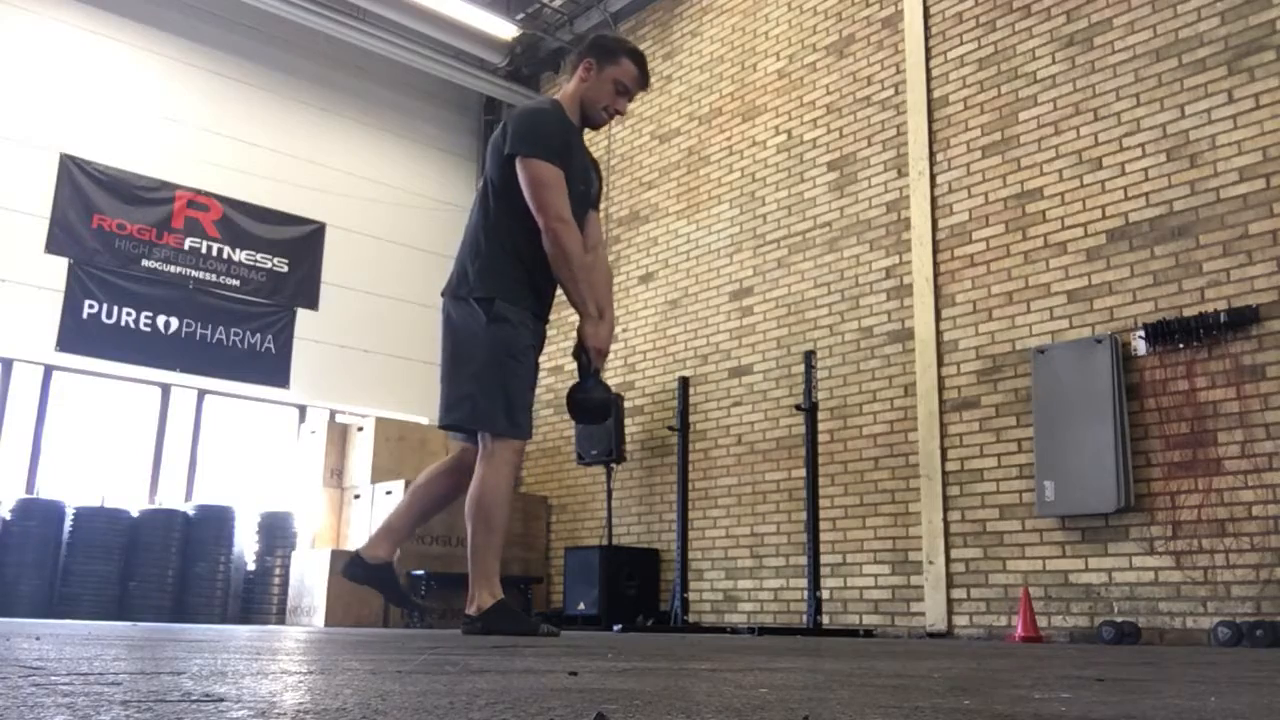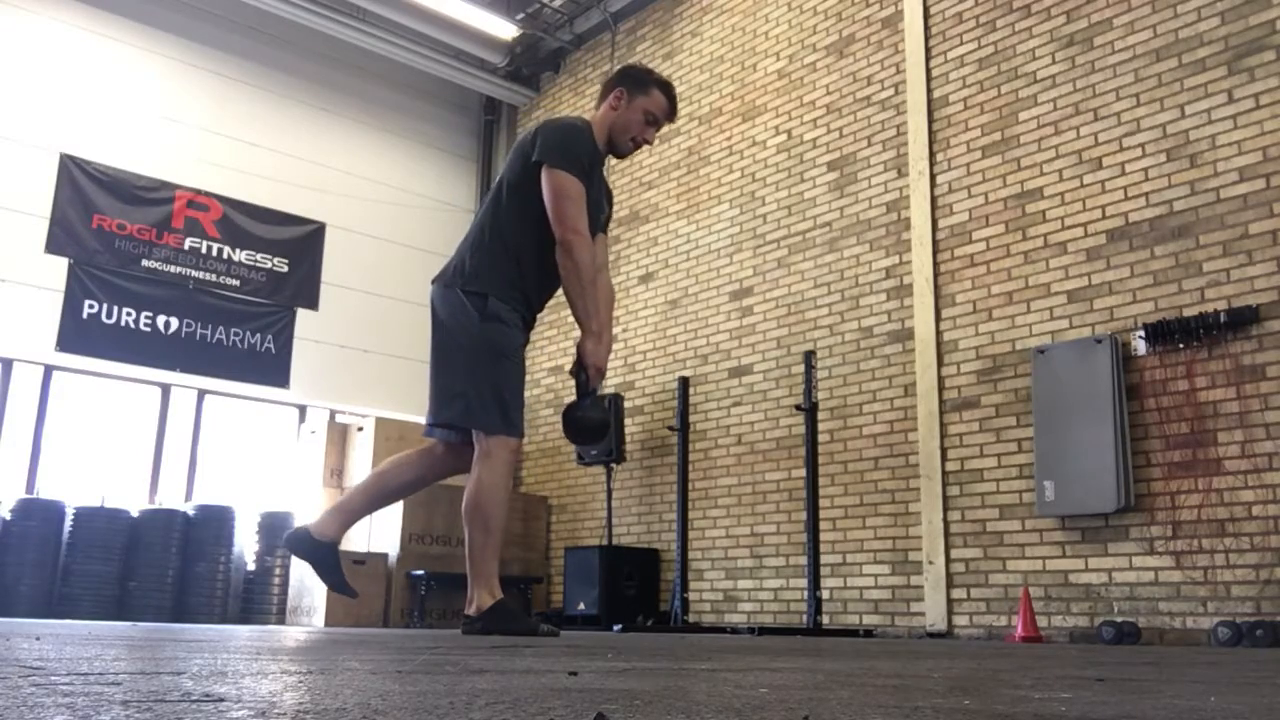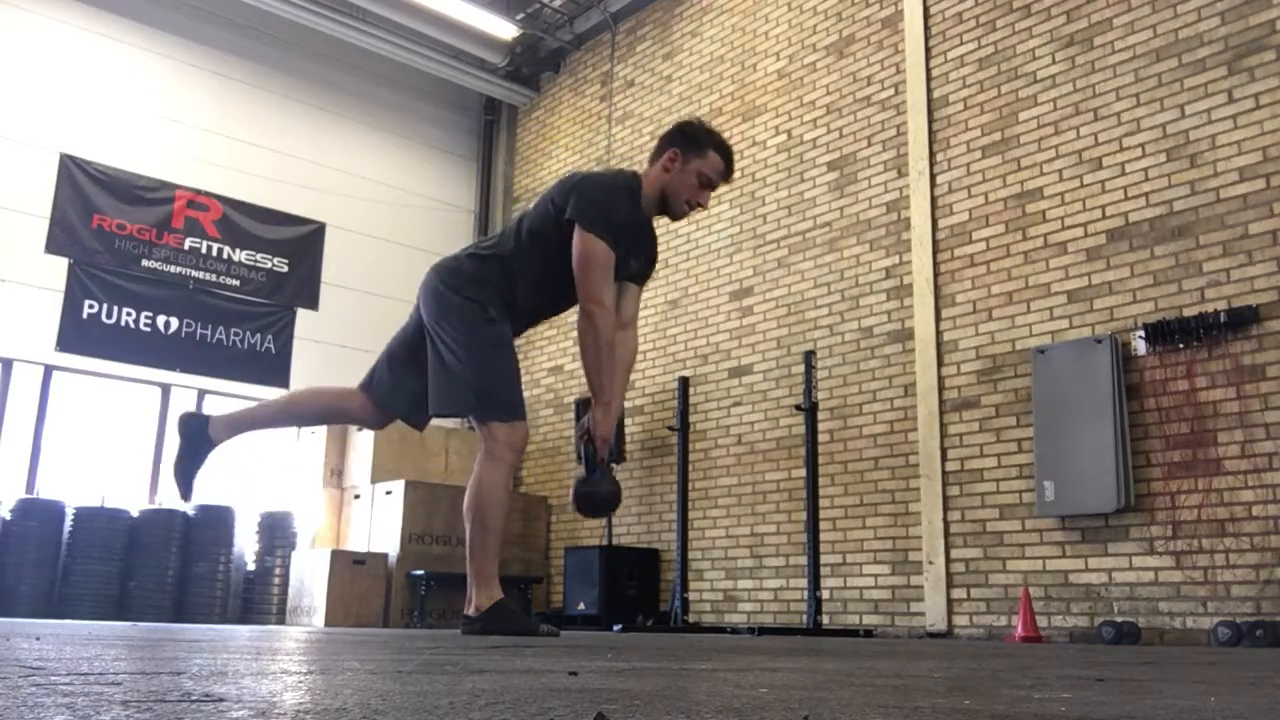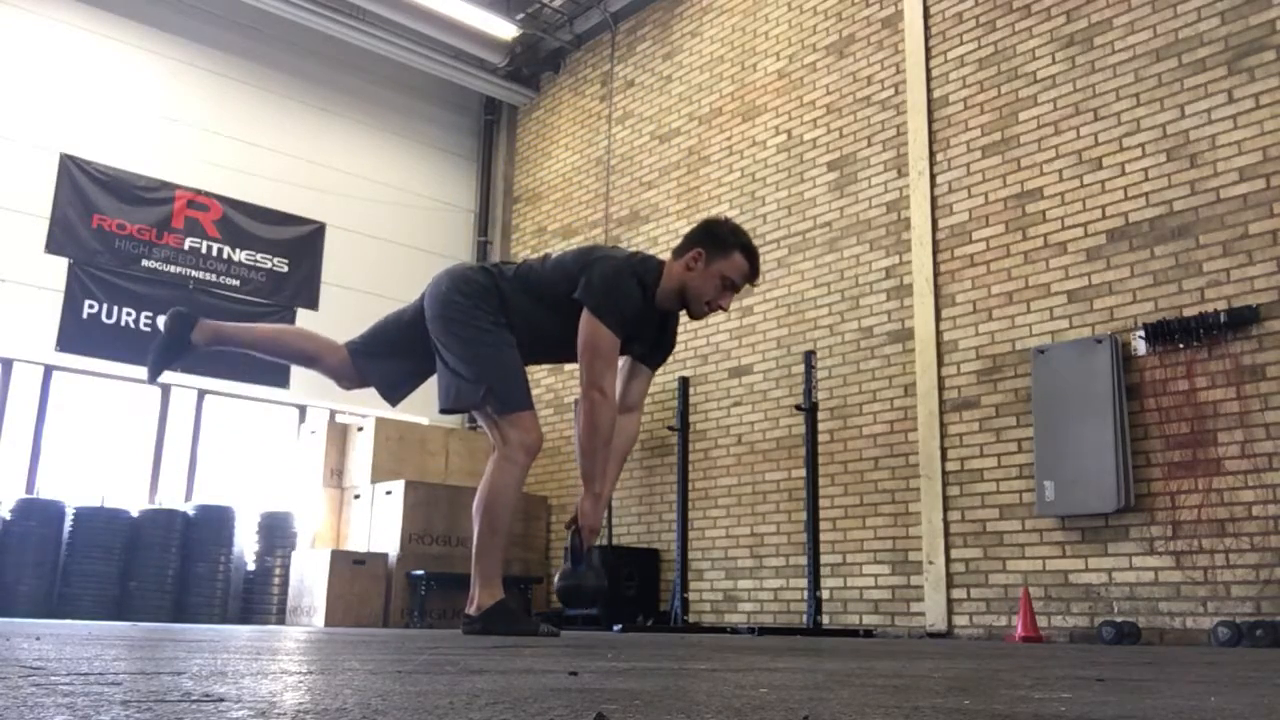
dt=1s
person 1, frame 1
left shoulder: (585, 164)
right shoulder: (536, 123)
left elbow: (593, 251)
right elbow: (555, 229)
left wrist: (605, 324)
right wrist: (589, 318)
left hip: (513, 311)
right hip: (493, 302)
left knee: (482, 450)
right knee: (503, 446)
left ankle: (375, 552)
right ankle: (485, 603)
person 1, frame 2
left shoulder: (599, 186)
right shoulder: (565, 137)
left elbow: (598, 272)
right elbow: (570, 242)
left wrist: (604, 344)
right wrist: (591, 336)
left hip: (491, 307)
right hip: (479, 297)
left knee: (457, 447)
right knee: (498, 444)
left ankle: (322, 531)
right ankle: (484, 603)
person 1, frame 3
left shoulder: (644, 243)
right shoulder: (604, 196)
left elbow: (623, 329)
right elbow: (594, 309)
left wrist: (611, 408)
right wrist: (602, 409)
left hip: (459, 301)
right hip: (465, 294)
left knee: (369, 407)
right knee: (506, 438)
left ankle: (211, 429)
right ankle: (484, 602)
person 1, frame 4
left shoulder: (660, 326)
right shoulder: (620, 280)
left elbow: (627, 412)
right elbow: (596, 395)
left wrist: (603, 498)
right wrist: (590, 496)
left hip: (455, 306)
right hip: (467, 299)
left knee: (343, 367)
right knee: (520, 439)
left ankle: (198, 331)
right ankle: (485, 604)
